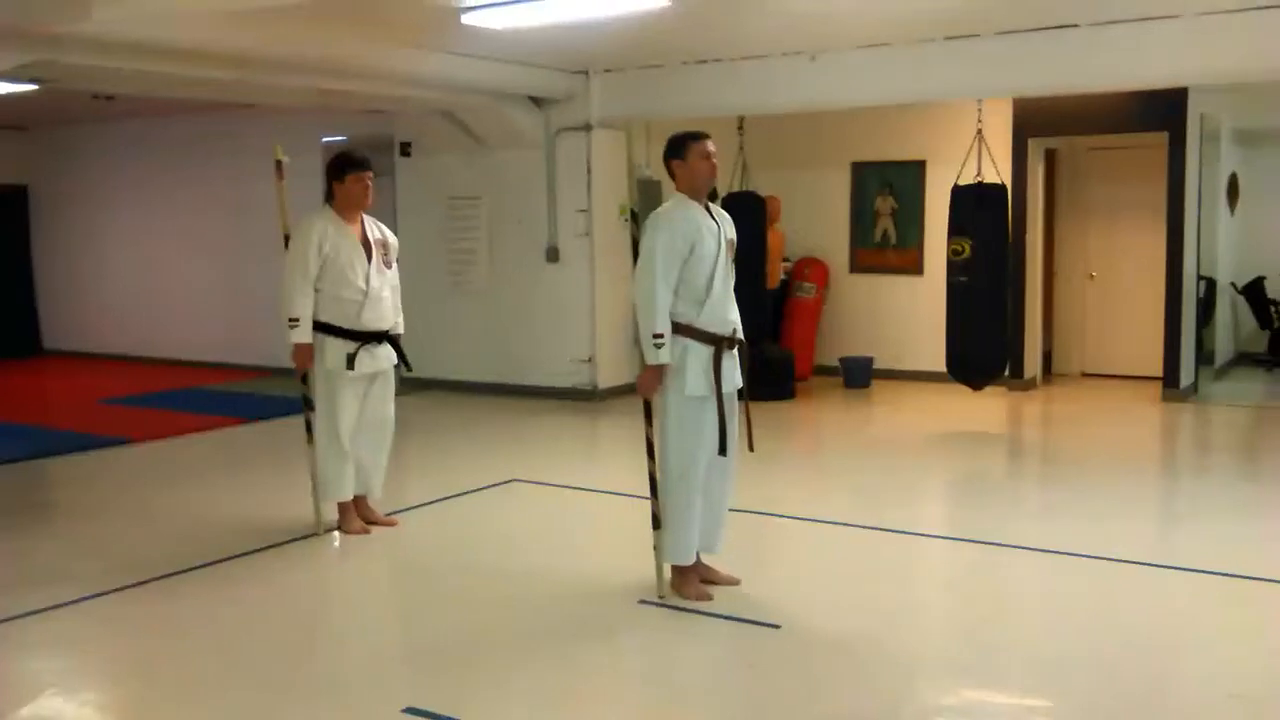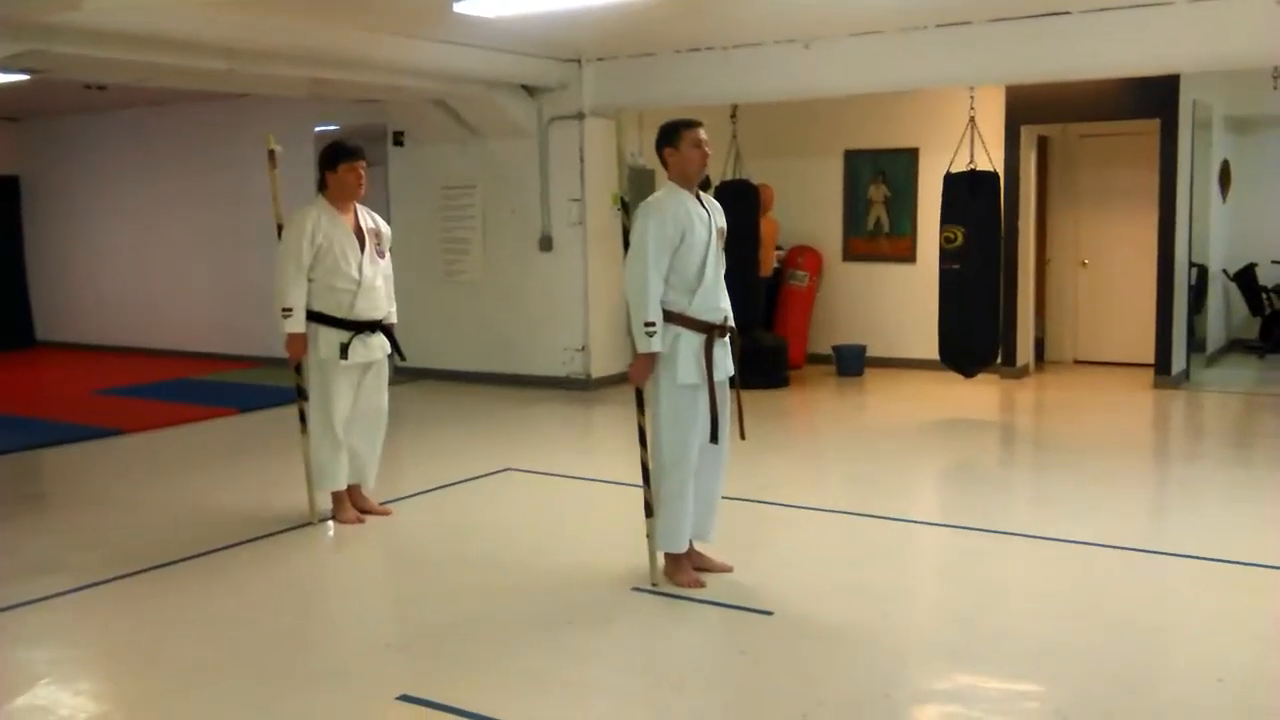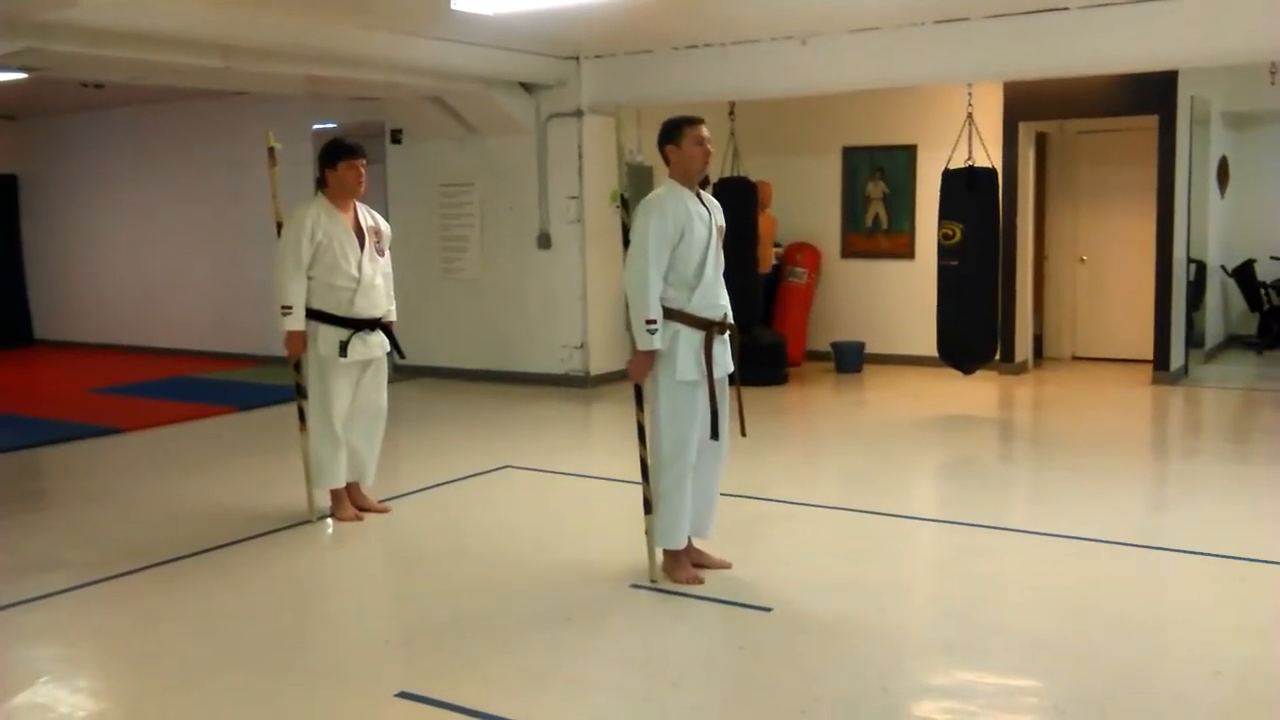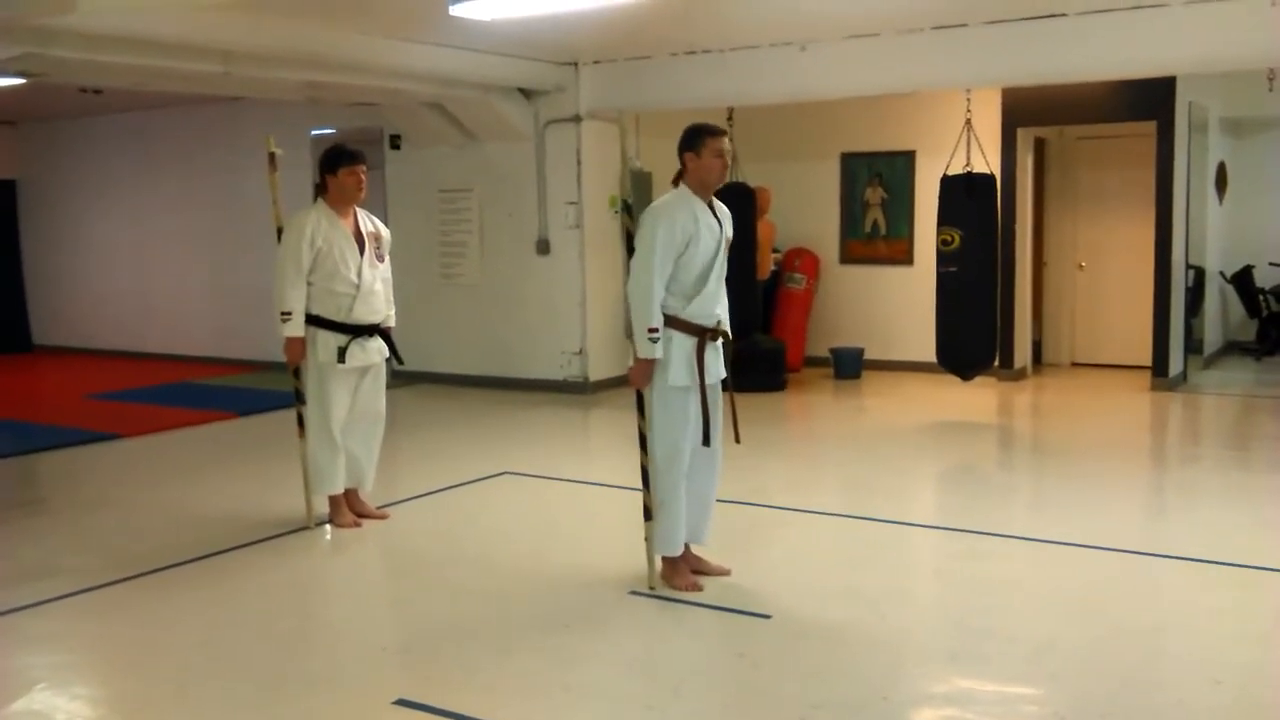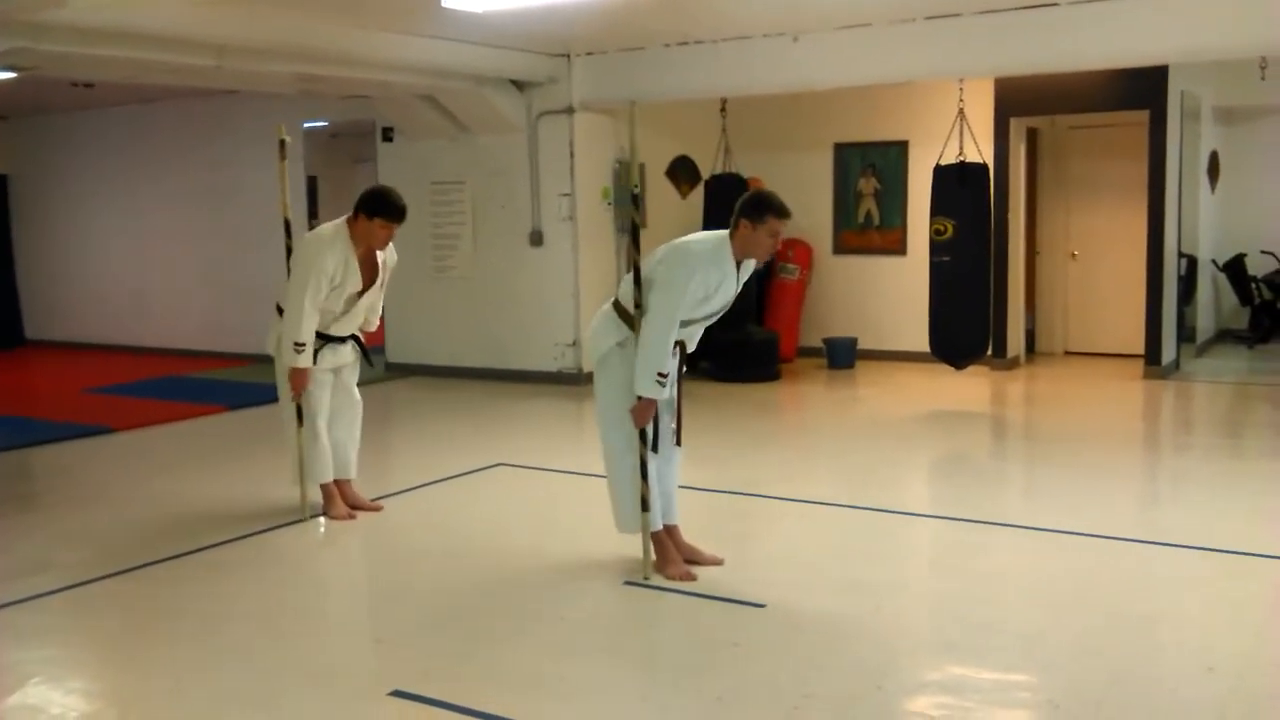
dt=1s
person 1, frame 1
left shoulder: (723, 220)
right shoulder: (668, 222)
right elbow: (652, 293)
left wrist: (735, 343)
right wrist: (654, 362)
left hip: (720, 356)
right hip: (686, 358)
left knee: (717, 460)
right knee: (685, 462)
left ankle: (697, 558)
right ankle: (680, 567)
person 1, frame 2
left shoulder: (713, 208)
right shoulder: (659, 210)
right elbow: (643, 282)
left wrist: (725, 332)
right wrist: (646, 350)
left hip: (712, 344)
right hip: (678, 346)
left knee: (709, 449)
right knee: (678, 451)
left ankle: (691, 545)
right ankle: (673, 554)
person 1, frame 3
left shoulder: (712, 206)
right shoulder: (659, 207)
right elbow: (643, 280)
left wrist: (724, 330)
right wrist: (646, 347)
left hip: (712, 341)
right hip: (677, 343)
left knee: (708, 446)
right knee: (677, 448)
left ankle: (689, 542)
right ankle: (672, 551)
person 1, frame 4
left shoulder: (723, 214)
right shoulder: (666, 215)
right elbow: (645, 287)
left wrist: (719, 335)
right wrist: (646, 355)
left hip: (706, 348)
right hip: (672, 349)
left knee: (703, 454)
right knee: (671, 455)
left ankle: (686, 549)
right ankle: (671, 559)
person 1, frame 5
left shoulder: (744, 261)
right shoulder: (694, 260)
right elbow: (658, 329)
left wrist: (680, 356)
right wrist: (647, 396)
left hip: (662, 341)
right hip: (624, 340)
left knee: (663, 443)
right knee: (633, 443)
left ankle: (673, 537)
right ankle: (663, 547)
person 2, frame 1
left shoulder: (383, 235)
right shoulder: (315, 231)
right elbow: (299, 287)
left wrist: (396, 334)
right wrist: (301, 340)
left hip: (378, 347)
right hip: (337, 347)
left knee: (376, 426)
right knee: (337, 428)
left ankle: (364, 502)
right ankle: (345, 509)
person 2, frame 2
left shoulder: (376, 224)
right shoulder: (308, 221)
right elbow: (292, 278)
left wrist: (389, 322)
right wrist: (295, 330)
left hip: (371, 337)
right hip: (330, 337)
left knee: (370, 415)
right knee: (331, 417)
left ankle: (358, 491)
right ankle: (339, 498)
person 2, frame 3
left shoulder: (375, 222)
right shoulder: (308, 219)
right elbow: (292, 276)
left wrist: (389, 318)
right wrist: (294, 328)
left hip: (370, 335)
right hip: (329, 335)
left knee: (368, 412)
right knee: (329, 414)
left ankle: (356, 488)
right ankle: (338, 496)
person 2, frame 4
left shoulder: (375, 227)
right shoulder: (307, 225)
right elbow: (291, 282)
left wrist: (387, 325)
right wrist: (293, 334)
left hip: (370, 341)
right hip: (329, 341)
left knee: (368, 419)
right knee: (328, 421)
left ankle: (355, 495)
right ankle: (336, 503)
person 2, frame 5
left shoulder: (385, 252)
right shoulder: (322, 248)
right elbow: (302, 309)
left wrist: (366, 330)
right wrist: (300, 364)
left hip: (343, 341)
right hip: (305, 340)
left knee: (347, 410)
right knee: (313, 414)
left ankle: (346, 487)
right ankle: (329, 494)
